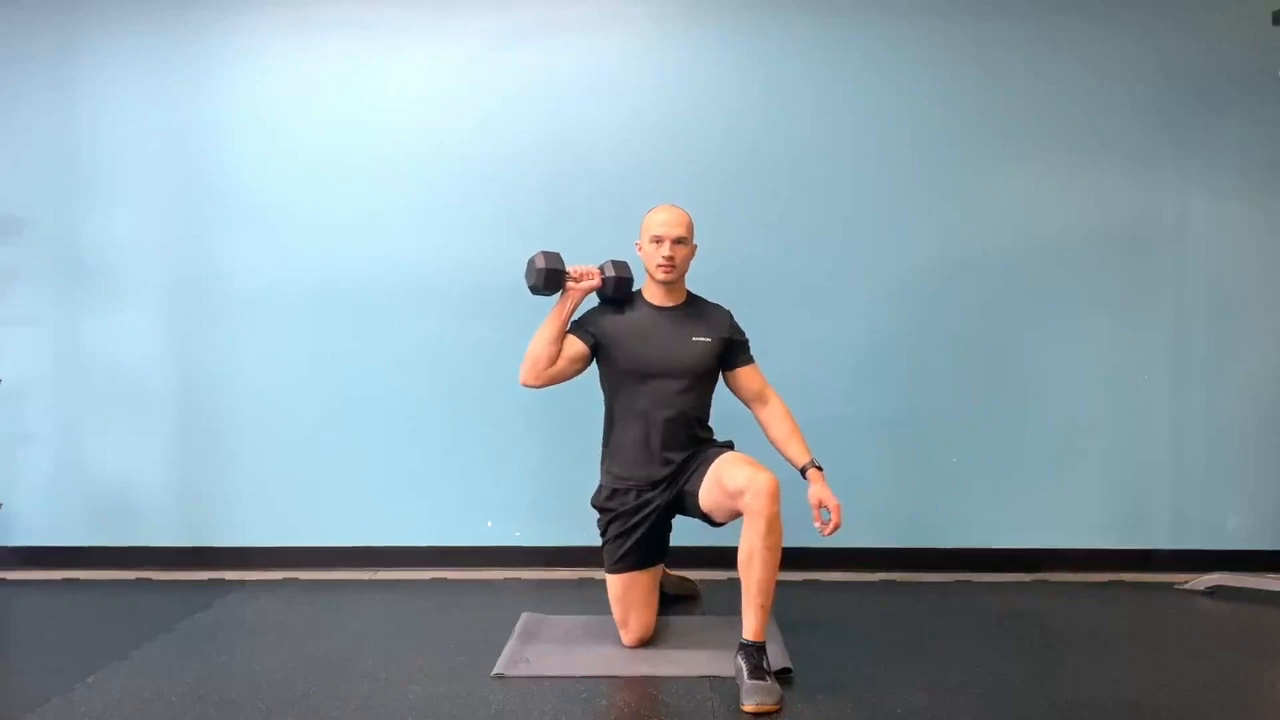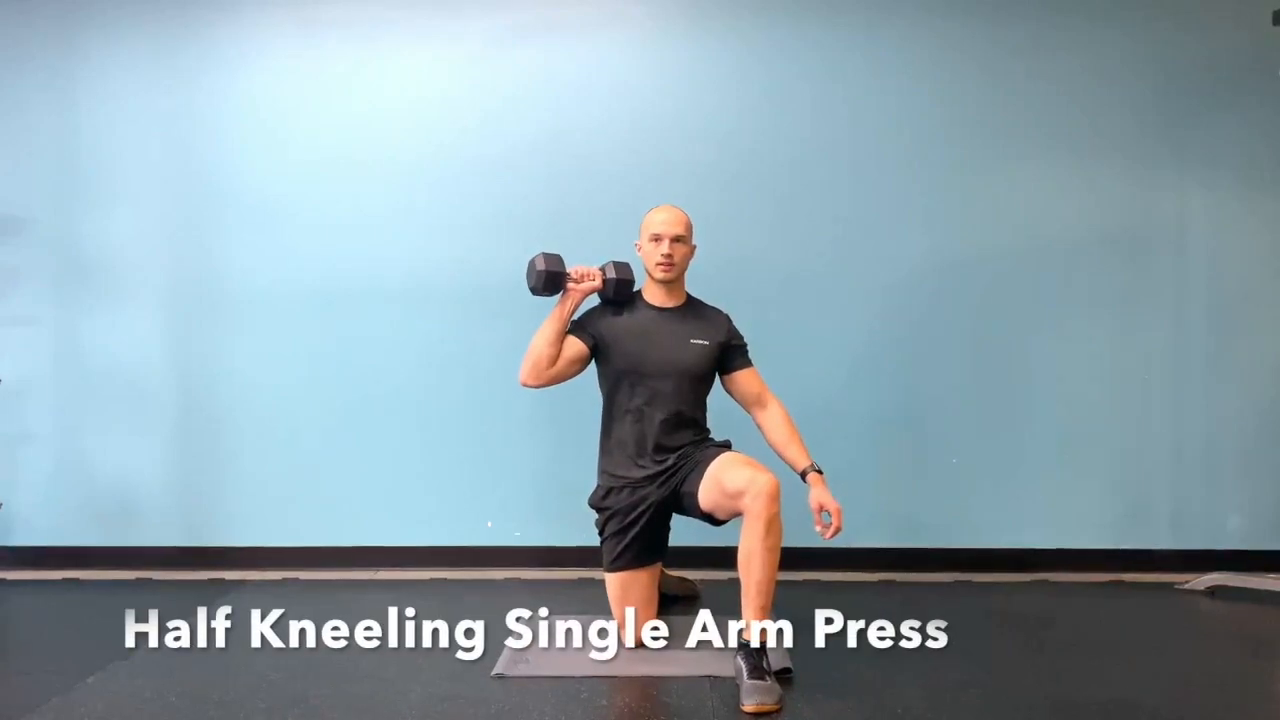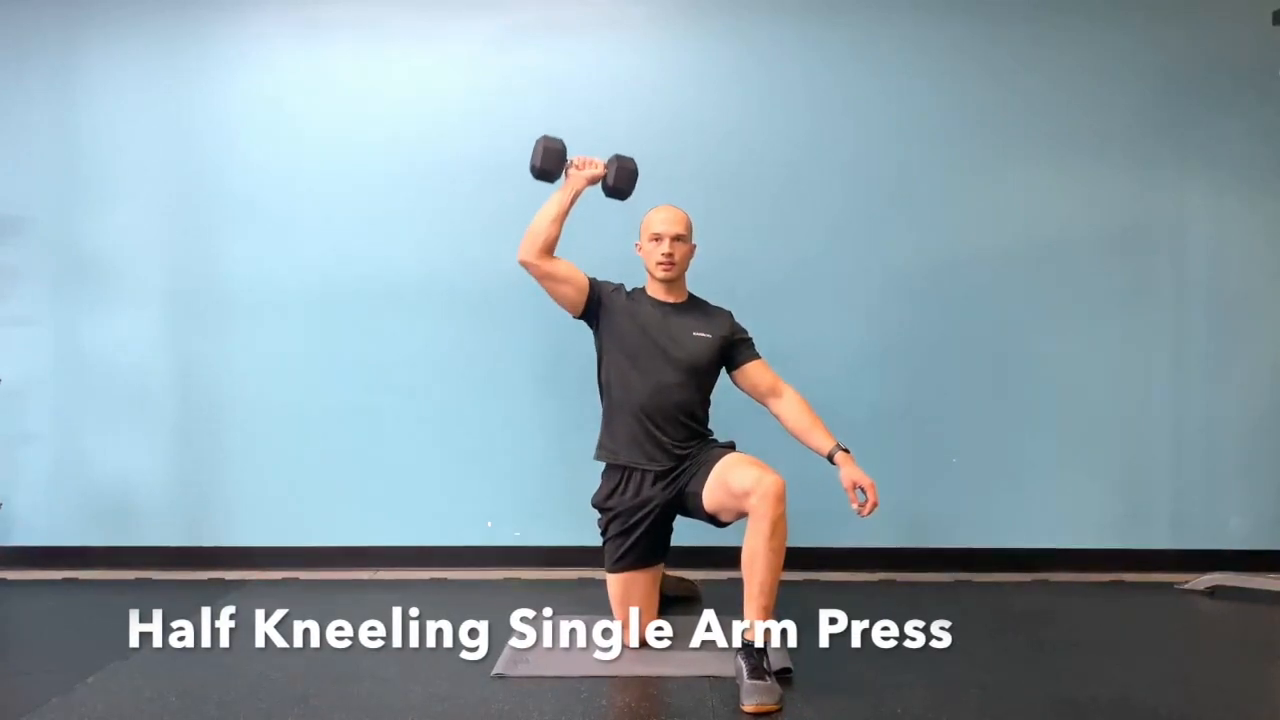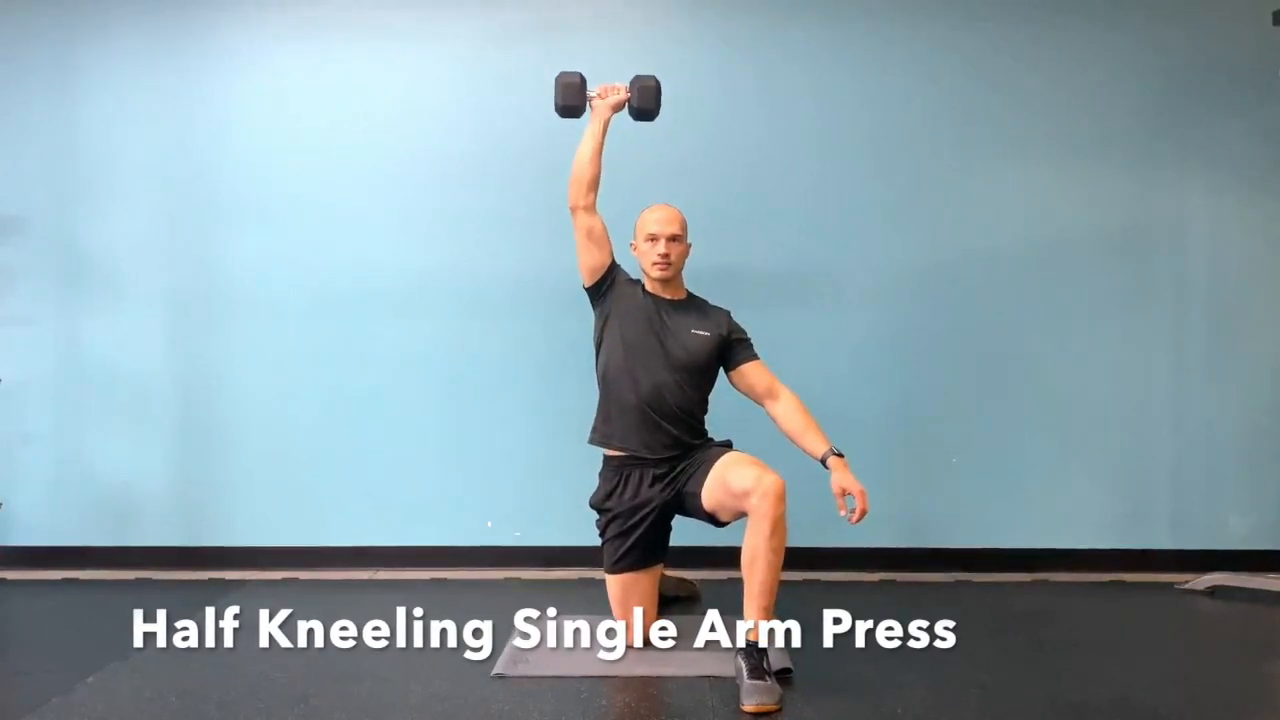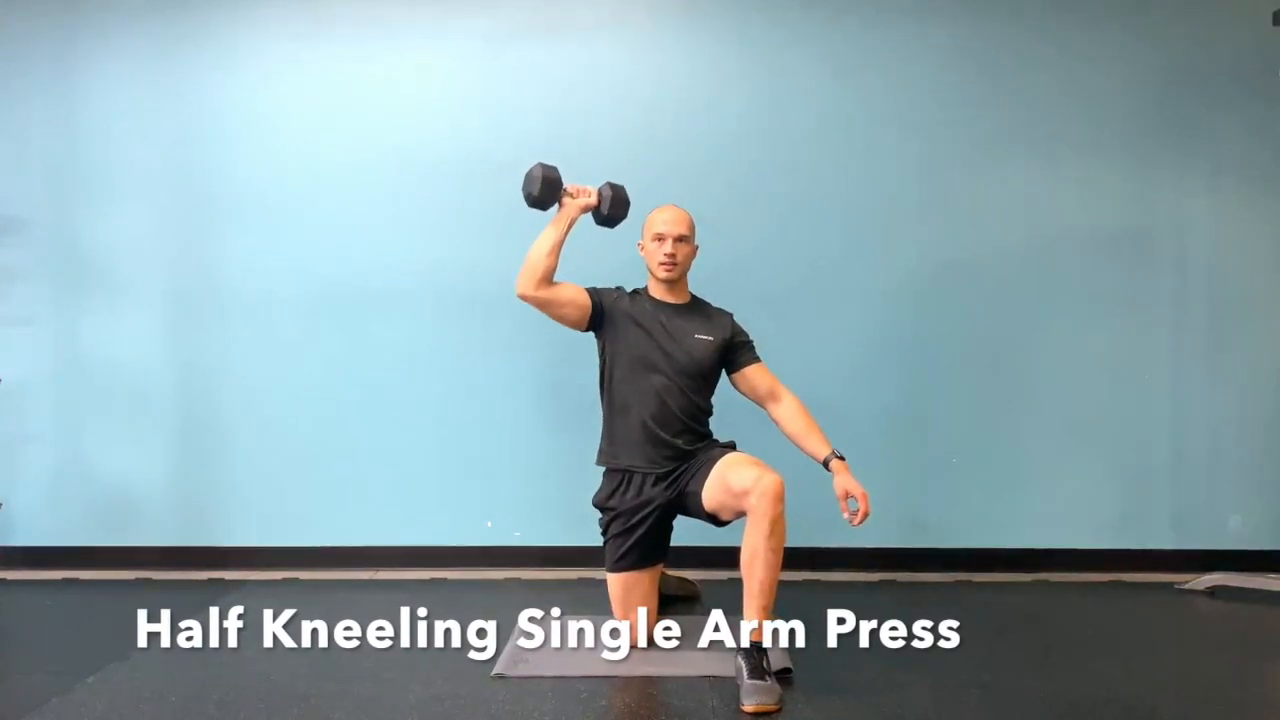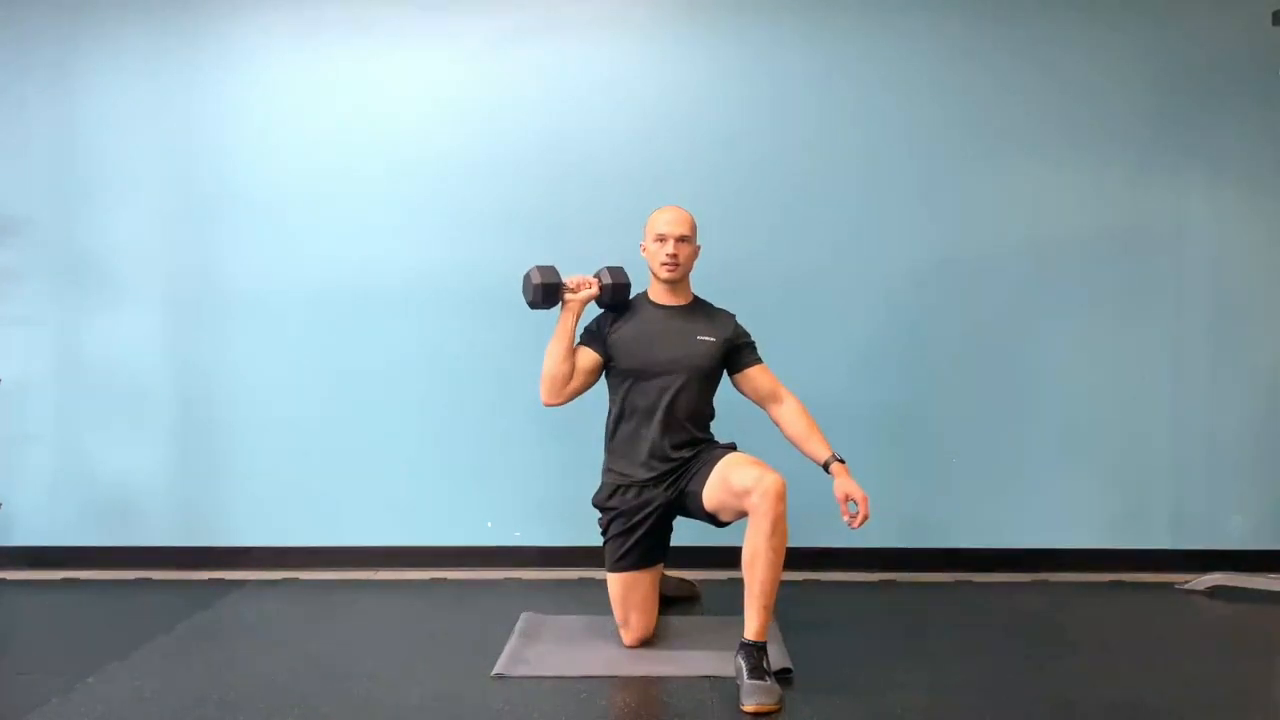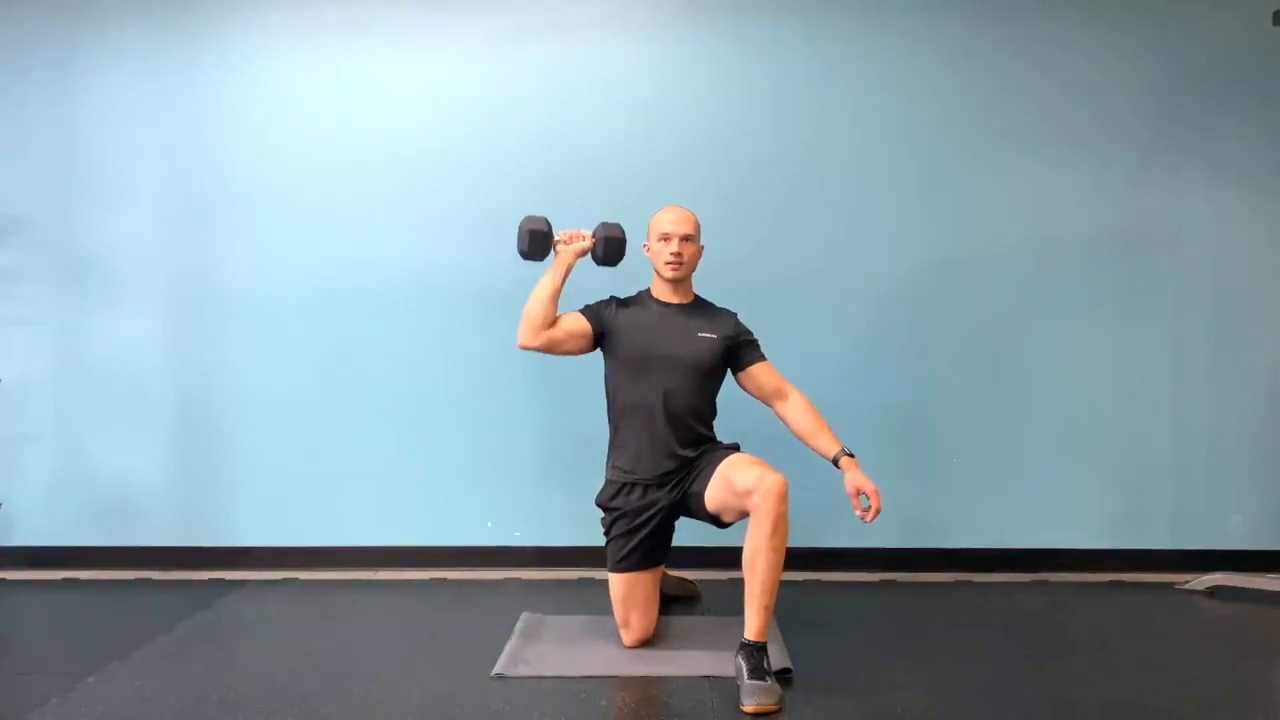
dt=0.7s
person 1, frame 1
left shoulder: (717, 323)
right shoulder: (607, 319)
left elbow: (764, 401)
right elbow: (534, 375)
left wrist: (813, 473)
right wrist: (568, 301)
left hip: (696, 464)
right hip: (629, 483)
left knee: (761, 487)
right knee: (635, 636)
left ankle: (752, 652)
right ankle: (655, 577)
person 1, frame 2
left shoulder: (716, 326)
right shoulder: (606, 319)
left elbow: (763, 406)
right elbow: (533, 375)
left wrist: (813, 478)
right wrist: (568, 302)
left hip: (693, 461)
right hip: (627, 480)
left knee: (762, 488)
right knee: (635, 635)
left ankle: (752, 651)
right ankle: (656, 578)
person 1, frame 3
left shoulder: (718, 323)
right shoulder: (610, 304)
left elbow: (777, 394)
right elbow: (532, 257)
left wrist: (840, 457)
right wrist: (573, 185)
left hip: (696, 464)
right hip: (630, 480)
left knee: (767, 488)
right knee: (635, 638)
left ankle: (752, 650)
right ankle: (661, 578)
person 1, frame 4
left shoulder: (716, 323)
right shoulder: (612, 295)
left elbow: (773, 395)
right elbow: (581, 203)
left wrist: (833, 460)
right wrist: (601, 117)
left hip: (693, 463)
right hip: (626, 477)
left knee: (767, 488)
right knee: (635, 635)
left ankle: (752, 651)
right ankle: (660, 580)
person 1, frame 5
left shoulder: (720, 325)
right shoulder: (613, 309)
left elbow: (775, 397)
right elbow: (532, 287)
left wrist: (834, 462)
right wrist: (569, 212)
left hip: (696, 464)
right hip: (631, 480)
left knee: (767, 486)
right knee: (634, 633)
left ankle: (752, 650)
right ankle: (656, 575)
person 1, frame 6
left shoulder: (721, 327)
right shoulder: (613, 322)
left elbow: (777, 400)
right elbow: (553, 393)
left wrist: (835, 466)
right wrist: (570, 313)
left hip: (697, 465)
right hip: (630, 481)
left knee: (767, 487)
right knee: (634, 636)
left ankle: (752, 651)
right ankle: (652, 578)
person 1, frame 7
left shoulder: (724, 325)
right shoulder: (615, 314)
left elbow: (783, 397)
right elbow: (532, 337)
left wrist: (845, 461)
right wrist: (563, 262)
left hip: (700, 467)
right hip: (633, 482)
left knee: (769, 487)
right knee: (636, 635)
left ankle: (753, 652)
right ankle: (656, 578)
